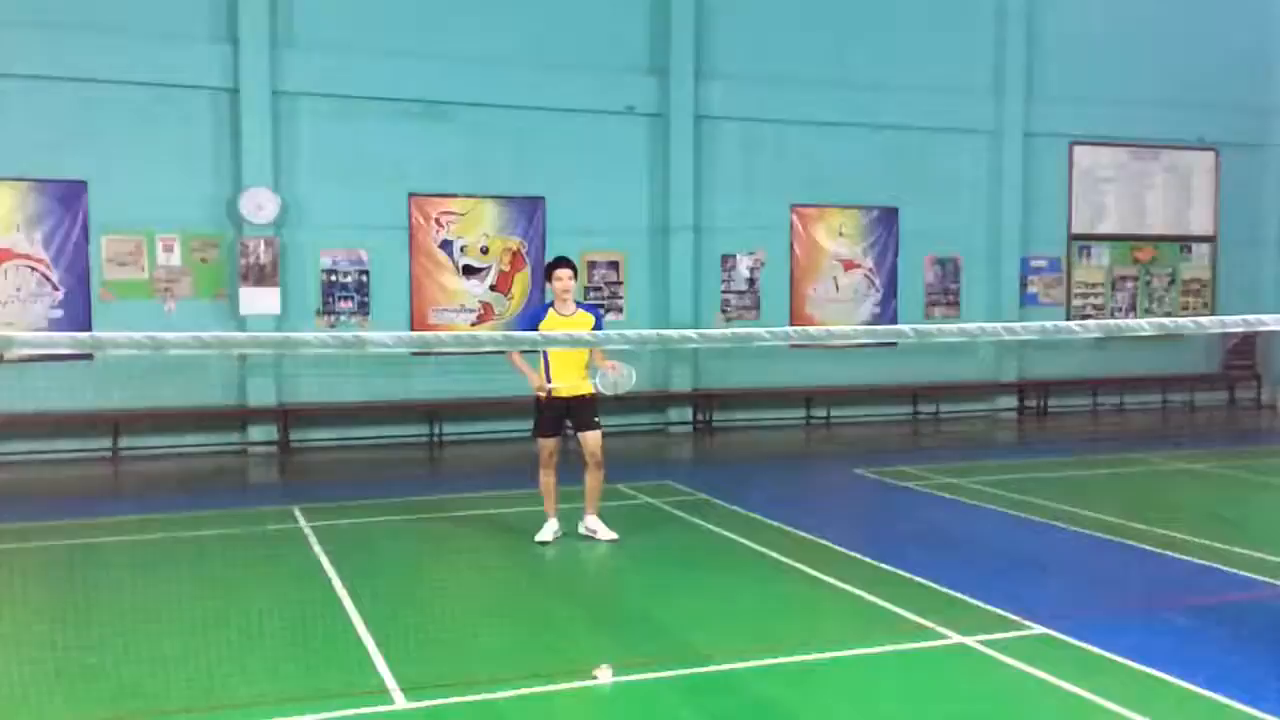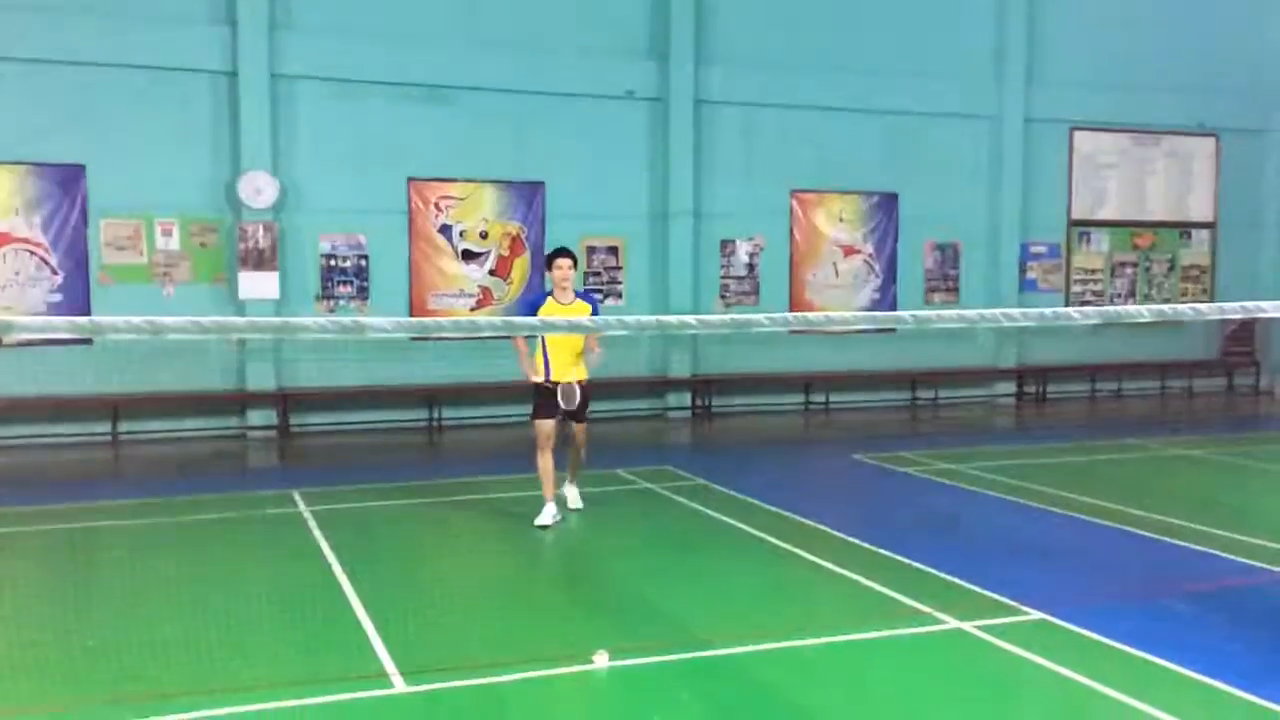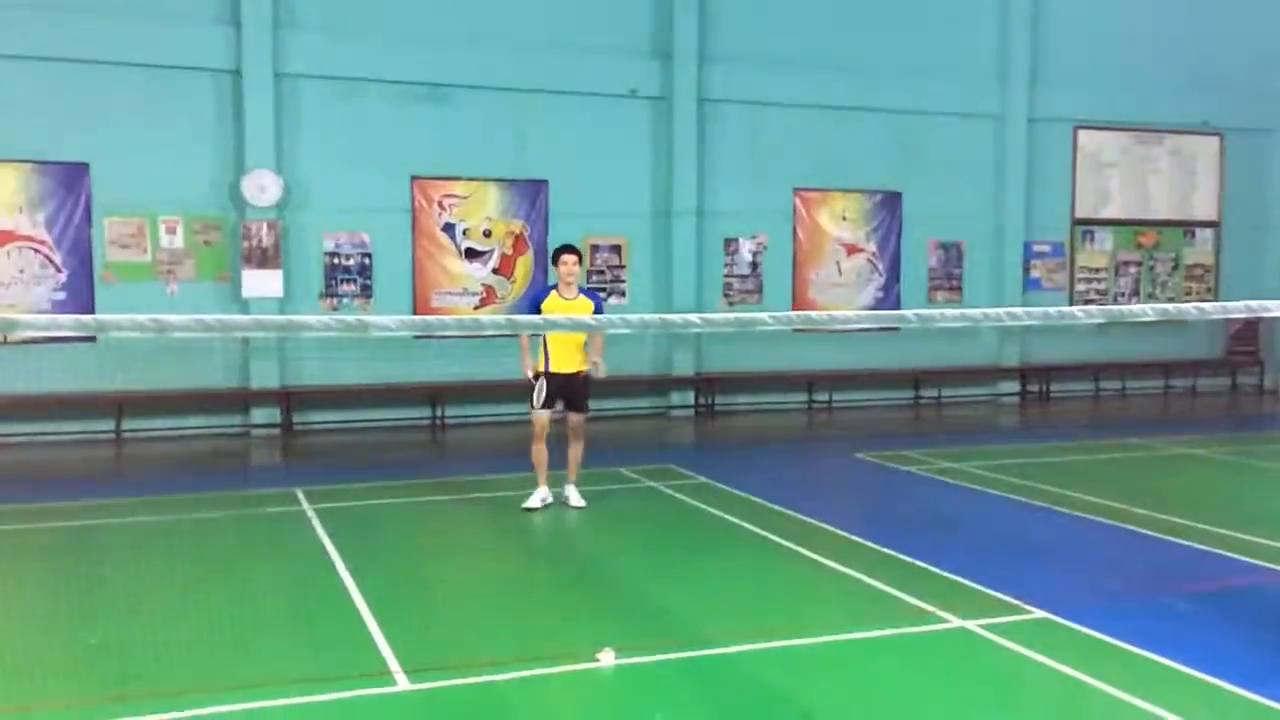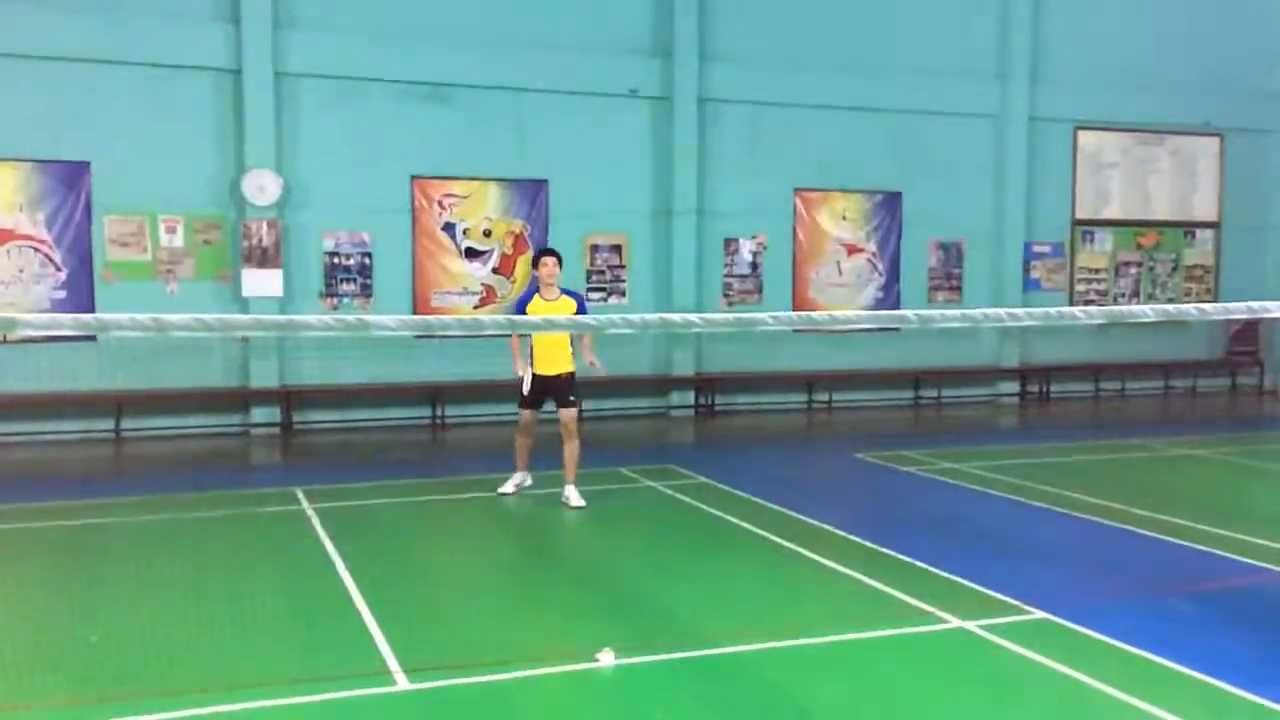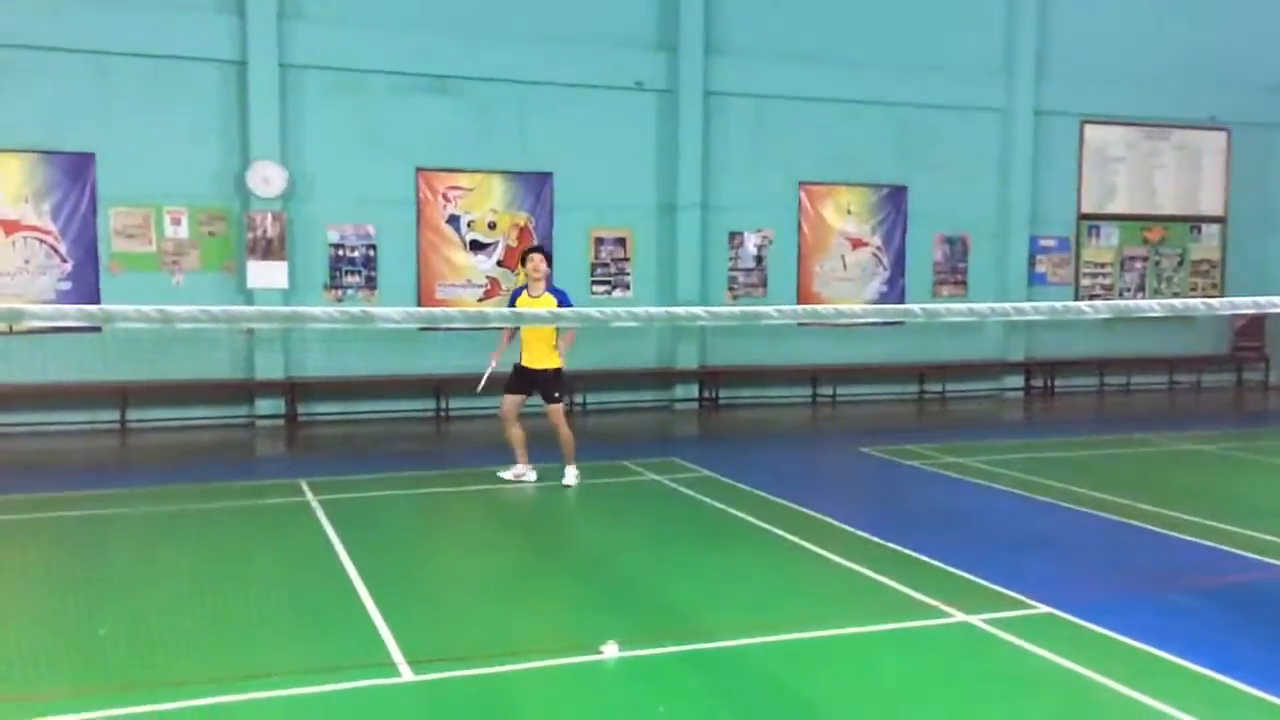
dt=0.3s
person 1, frame 1
left shoulder: (592, 315)
right shoulder: (538, 317)
right elbow: (514, 350)
left wrist: (605, 364)
right wrist: (531, 376)
left hip: (583, 394)
right hip: (550, 396)
left knee: (595, 456)
right knee: (547, 459)
left ankle: (591, 519)
right ankle: (552, 521)
person 1, frame 2
left shoulder: (589, 304)
right shoulder: (537, 304)
right elbow: (519, 335)
left wrist: (593, 349)
right wrist: (527, 364)
left hip: (577, 380)
right hip: (547, 381)
left knee: (578, 440)
right knee: (544, 441)
left ankle: (570, 484)
right ankle: (550, 506)
person 1, frame 3
left shoulder: (592, 300)
right shoulder: (541, 297)
left elbow: (596, 334)
left wrist: (596, 356)
right wrist: (526, 358)
left hip: (578, 373)
right hip: (547, 373)
left knee: (576, 431)
right knee: (539, 431)
left ankle: (571, 488)
right ankle: (542, 490)
person 1, frame 4
left shoulder: (575, 300)
right shoulder: (526, 301)
left elbow: (585, 331)
right elbow: (516, 334)
left wrist: (589, 354)
right wrist: (518, 359)
left hip: (564, 373)
right hip: (535, 373)
left knee: (570, 429)
right knee: (524, 426)
left ankle: (570, 488)
right ankle: (521, 474)
person 1, frame 5
left shoulder: (558, 296)
right shoulder: (517, 295)
left elbow: (571, 328)
left wrist: (564, 343)
right wrist: (502, 346)
left hip: (550, 367)
right hip: (525, 365)
left knee: (558, 420)
right knee: (507, 413)
left ankle: (571, 467)
right ankle: (525, 467)
